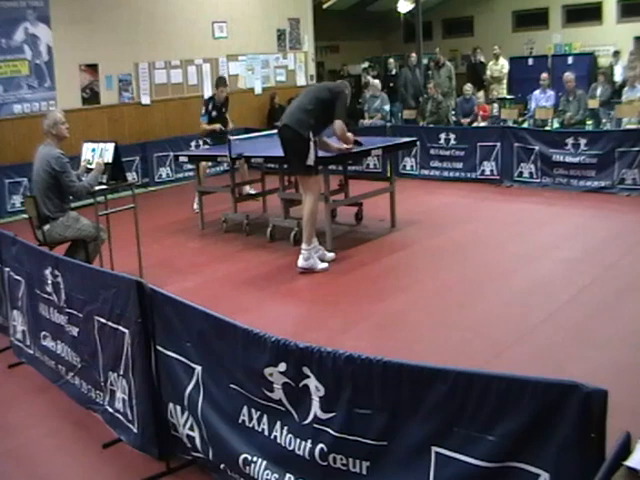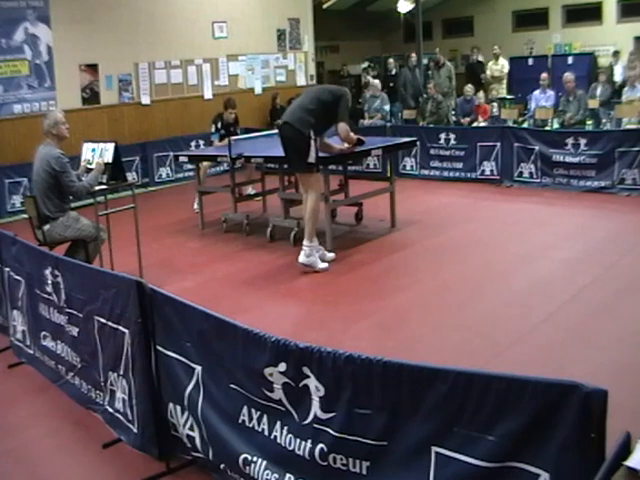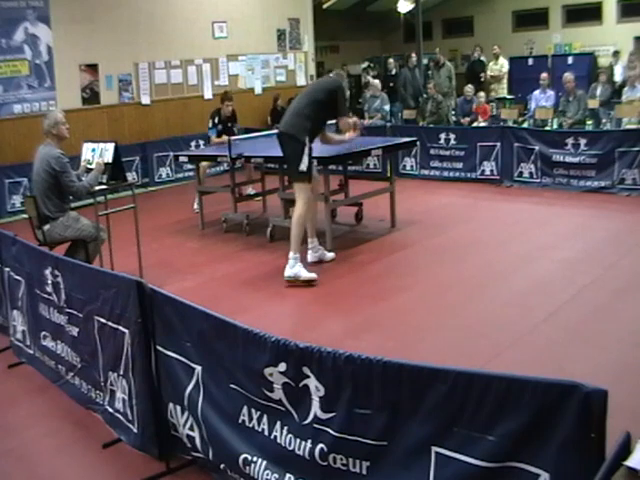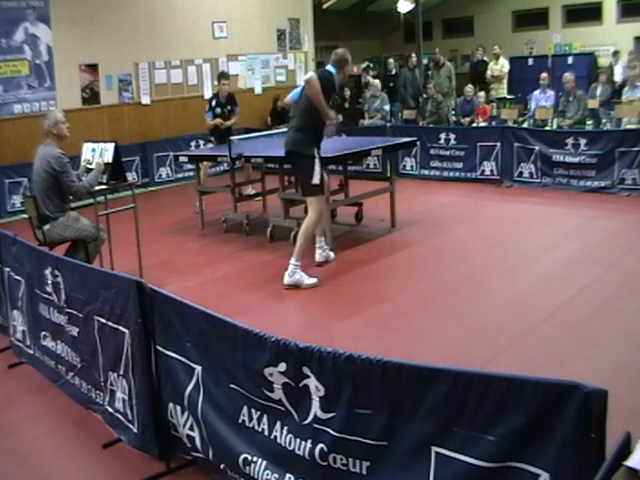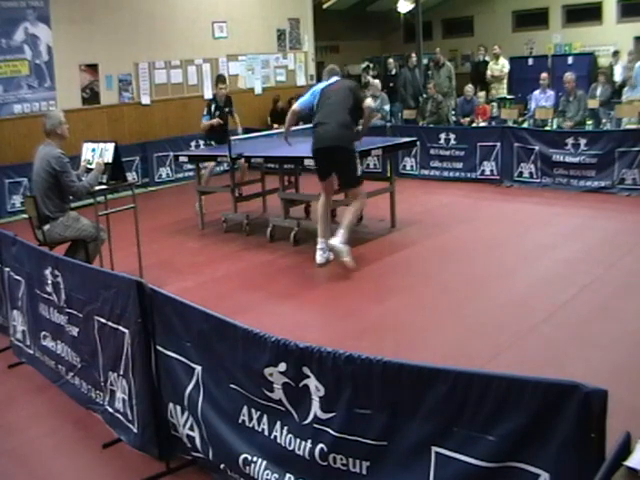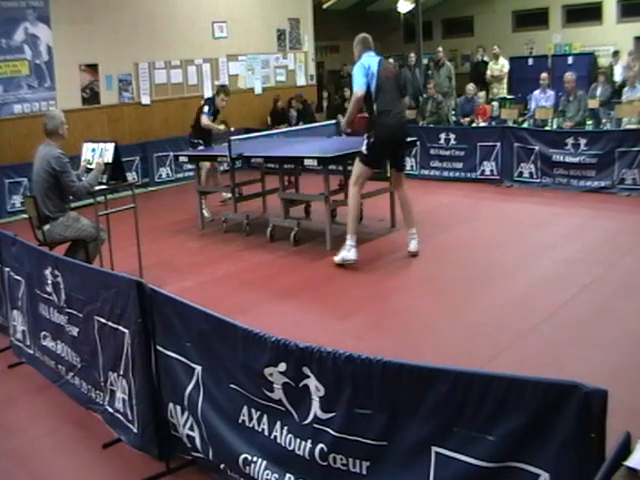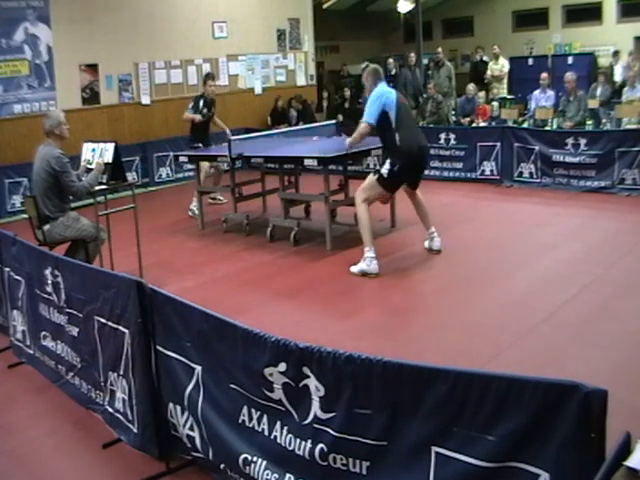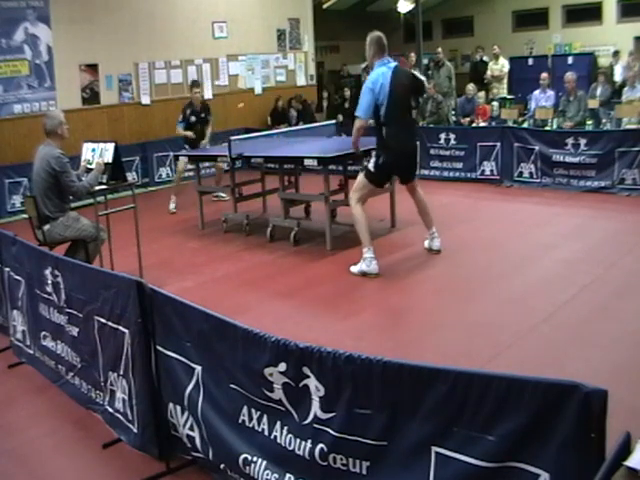
dt=0.5s
person 1, frame 1
left shoulder: (322, 91)
right shoulder: (341, 92)
left elbow: (317, 139)
right elbow: (338, 129)
left wrist: (339, 148)
right wrist: (348, 139)
left hip: (286, 128)
right hip: (299, 130)
left knee: (308, 190)
right knee: (312, 191)
left ankle: (313, 248)
right ankle: (306, 256)
person 1, frame 2
left shoulder: (323, 95)
right shoulder: (342, 95)
left elbow: (320, 143)
right elbow: (343, 133)
left wrist: (341, 149)
right wrist: (353, 139)
left hip: (287, 127)
right hip: (299, 129)
left knee: (307, 190)
right knee: (314, 190)
left ankle: (314, 247)
right ankle: (307, 252)
person 1, frame 3
left shoulder: (321, 88)
right shoulder: (338, 85)
left elbow: (322, 136)
right elbow: (344, 125)
left wrist: (344, 138)
right wrist: (353, 125)
left hip: (288, 131)
right hip: (296, 135)
left knee: (312, 188)
right knee: (303, 197)
left ankle: (314, 248)
right ankle: (293, 264)
person 1, frame 4
left shoulder: (317, 78)
right shoulder: (327, 75)
right elbow: (309, 78)
right wrist: (326, 112)
left hip: (295, 143)
right hip: (304, 146)
left knee: (322, 188)
right knee: (316, 209)
left ankle: (321, 248)
right ankle: (293, 271)
person 1, frame 5
left shoulder: (318, 89)
right shoulder: (351, 86)
left elbow: (294, 110)
right elbow: (369, 106)
left wrist: (286, 132)
right wrist: (362, 129)
left hip: (319, 142)
right hip: (342, 141)
left knee: (327, 193)
right knee: (358, 198)
left ankle: (322, 248)
right ankle: (340, 239)
person 1, frame 6
left shoulder: (362, 65)
right shoulder: (390, 67)
left elbow: (358, 95)
right elbow: (404, 102)
left wrist: (347, 118)
left hip: (380, 129)
right hip: (400, 127)
left knee: (355, 185)
right knee: (399, 186)
left ankle: (350, 246)
right ankle: (413, 240)
person 1, frame 7
left shoulder: (377, 95)
right shoulder: (395, 94)
left elbow: (364, 129)
left wrist: (350, 141)
left hip: (404, 155)
right hip: (420, 151)
left knee: (362, 197)
right knee: (412, 192)
left ankle: (369, 259)
right ankle: (433, 237)
person 1, frame 8
left shoulder: (372, 81)
right shoulder: (404, 73)
left elbow: (361, 123)
right elbow: (424, 88)
left wrist: (355, 142)
left hip: (388, 150)
right hip: (409, 145)
left knee: (356, 198)
right knee: (413, 190)
left ankle: (369, 259)
right ankle: (433, 238)
person 2, frame 1
left shoulder: (43, 151)
right shoulder: (56, 156)
right elbow: (78, 192)
left wrist: (81, 171)
right wrist: (96, 172)
left hip: (46, 220)
right hip: (55, 224)
left knee: (88, 230)
right knee: (98, 233)
person 2, frame 2
left shoulder: (43, 151)
right shoulder: (56, 156)
right elbow: (77, 192)
left wrist: (81, 172)
right wrist: (96, 172)
left hip: (45, 221)
right hip: (55, 224)
left knee: (87, 231)
right knee: (98, 233)
person 2, frame 3
left shoulder: (43, 151)
right shoulder: (56, 156)
right elbow: (77, 192)
left wrist: (81, 171)
right wrist: (96, 172)
left hip: (45, 220)
right hip: (55, 224)
left knee: (87, 230)
right knee: (98, 233)
person 2, frame 4
left shoulder: (43, 150)
right shoulder: (56, 156)
right elbow: (77, 191)
left wrist: (81, 171)
right wrist: (96, 172)
left hip: (45, 221)
right hip: (54, 224)
left knee: (88, 230)
right knee: (98, 233)
person 2, frame 5
left shoulder: (43, 150)
right shoulder: (56, 156)
right elbow: (77, 192)
left wrist: (81, 171)
right wrist: (96, 172)
left hip: (45, 220)
right hip: (54, 224)
left knee: (87, 230)
right knee: (98, 233)
person 2, frame 6
left shoulder: (43, 151)
right shoulder: (56, 156)
right elbow: (77, 191)
left wrist: (81, 171)
right wrist: (96, 172)
left hip: (45, 221)
right hip: (54, 224)
left knee: (88, 230)
right knee: (98, 233)
person 2, frame 7
left shoulder: (43, 150)
right shoulder: (56, 156)
right elbow: (77, 192)
left wrist: (81, 171)
right wrist: (96, 172)
left hip: (45, 221)
right hip: (54, 224)
left knee: (87, 230)
right knee: (98, 233)
person 2, frame 8
left shoulder: (43, 151)
right shoulder: (56, 156)
right elbow: (77, 191)
left wrist: (81, 171)
right wrist: (96, 172)
left hip: (45, 221)
right hip: (54, 224)
left knee: (88, 230)
right knee: (98, 233)
person 3, frame 1
left shoulder: (226, 100)
right shoulder: (208, 103)
right elbow: (203, 127)
left wrist: (229, 123)
right wrist: (213, 126)
left hip: (224, 135)
right hip: (211, 138)
right knee: (203, 164)
left ankle: (246, 188)
right ankle: (197, 199)
person 3, frame 2
left shoulder: (235, 119)
right shoulder: (217, 121)
left elbow: (237, 136)
right elbow: (215, 144)
right wrist: (224, 143)
right knee: (205, 165)
left ankle: (248, 189)
right ankle: (198, 199)
person 3, frame 3
left shoulder: (233, 113)
right shoulder: (214, 116)
left elbow: (235, 132)
right elbow: (212, 140)
left wrist: (233, 136)
right wrist: (222, 139)
right hip: (216, 145)
right knee: (203, 165)
left ankle: (248, 189)
right ankle: (198, 199)
person 3, frame 4
left shoulder: (232, 98)
right shoulder: (212, 101)
right elbow: (207, 125)
left wrist: (228, 123)
right wrist: (214, 122)
left hip: (229, 136)
right hip: (214, 138)
right knee: (205, 164)
left ankle: (248, 189)
person 3, frame 5
left shoulder: (228, 99)
right shoulder: (211, 105)
right elbow: (203, 127)
left wrist: (239, 126)
right wrist: (211, 122)
left hip: (226, 139)
right hip: (212, 140)
left knee: (244, 164)
right knee: (210, 166)
left ankle: (238, 190)
person 3, frame 6
left shoulder: (217, 107)
right shoulder: (208, 105)
right elbow: (203, 122)
left wrist: (216, 128)
right wrist: (218, 127)
left hip: (207, 138)
right hip: (197, 138)
left knee: (214, 165)
right knee: (206, 166)
left ankle: (221, 193)
right ankle: (202, 205)
person 3, frame 7
left shoulder: (212, 101)
right shoulder: (198, 101)
right elbow: (185, 116)
left wrist: (225, 128)
right wrist: (194, 116)
left hip: (206, 139)
right hip: (196, 140)
left knee: (218, 166)
right knee: (205, 168)
left ankle: (213, 194)
right ankle: (194, 204)
person 3, frame 8
left shoulder: (205, 106)
right shoulder: (186, 110)
right elbow: (178, 131)
left wrist: (206, 139)
right wrist: (186, 133)
left hip: (202, 143)
right hip: (188, 144)
left knee: (220, 166)
right knee: (180, 169)
left ankle: (216, 192)
right ankle: (173, 200)
